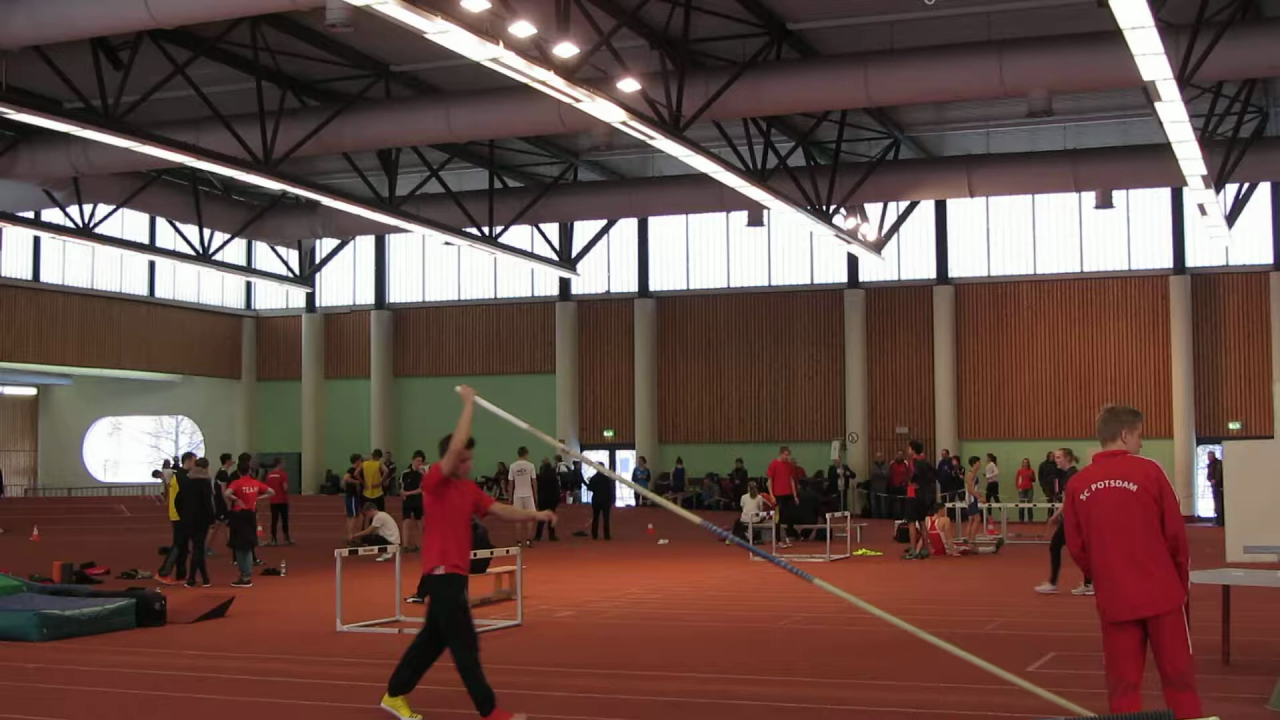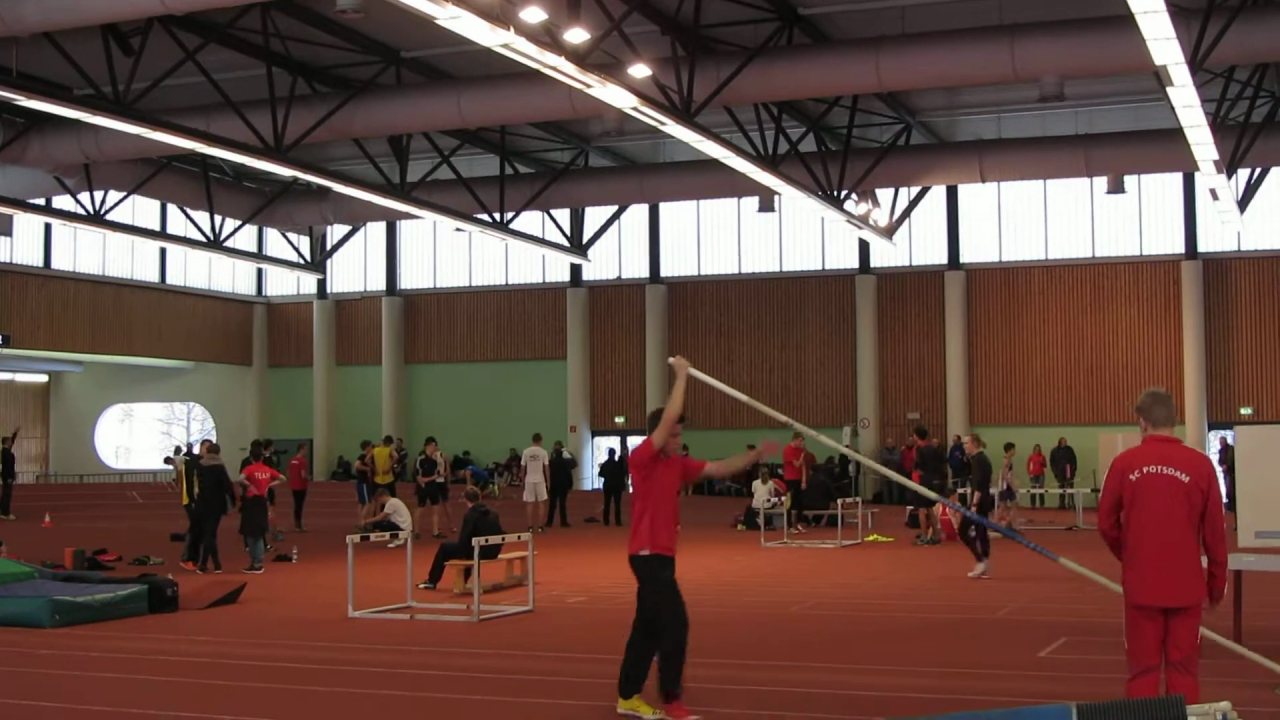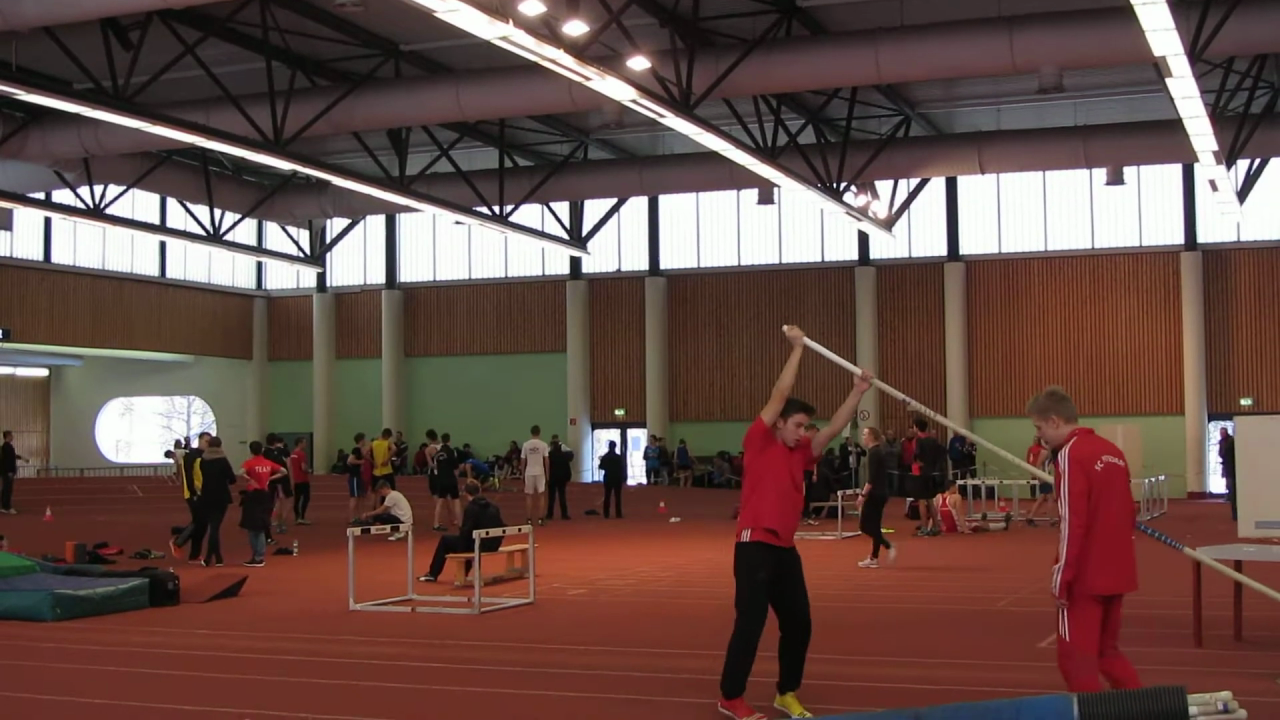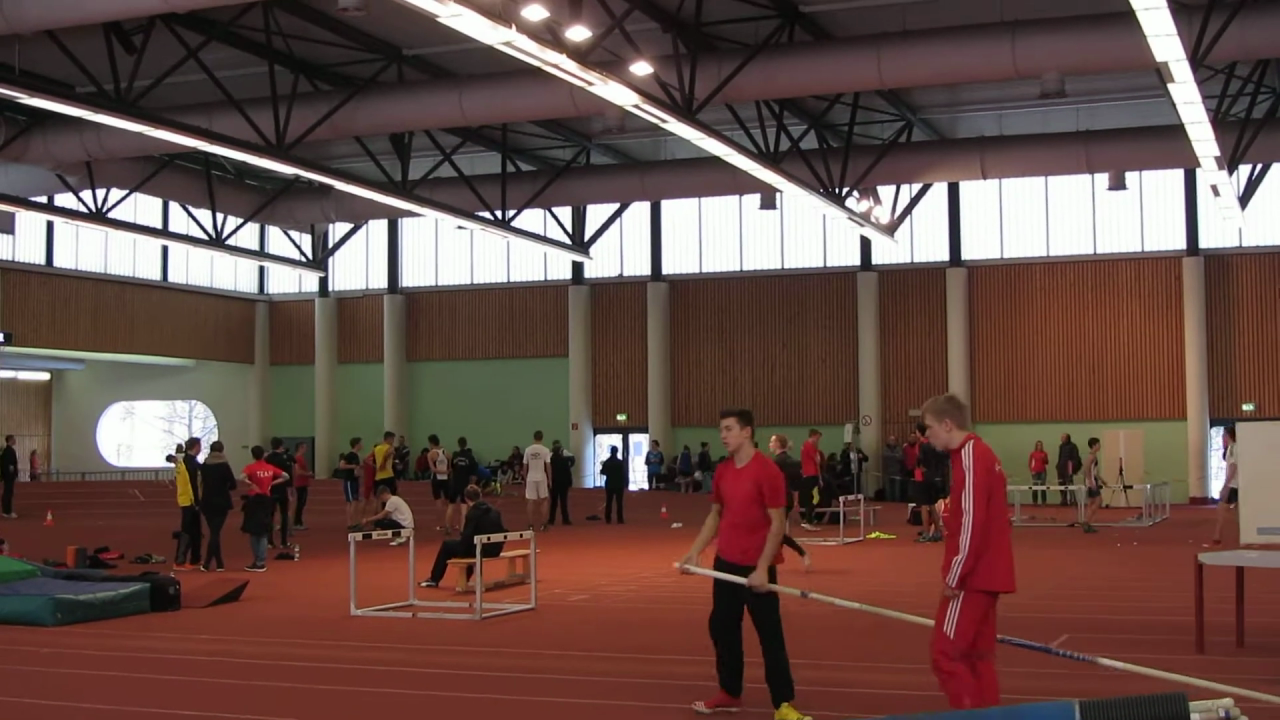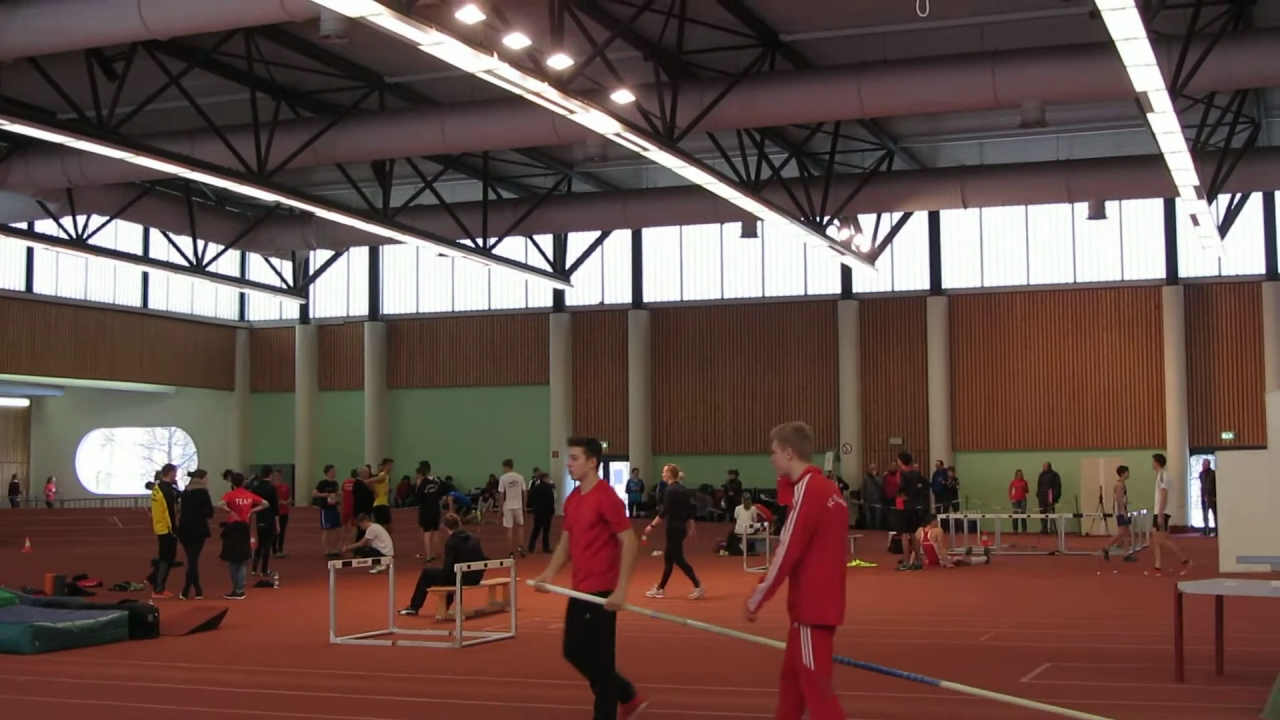
dt=1s
person 1, frame 1
left shoulder: (469, 488)
right shoulder: (434, 482)
left elbow: (500, 511)
right elbow: (455, 447)
left wrist: (536, 514)
right wrist: (468, 404)
left hip: (455, 574)
right hip: (441, 575)
left knee: (433, 641)
right knee: (465, 642)
person 1, frame 2
left shoulder: (676, 464)
right shoulder: (642, 457)
left elbow: (719, 469)
right elbow: (669, 418)
left wrist: (756, 455)
right wrist: (681, 376)
left hip: (661, 555)
right hip: (647, 555)
left knee: (650, 626)
right knee: (675, 623)
person 1, frame 3
left shoulder: (800, 452)
right shoulder: (758, 443)
left elbow: (834, 426)
right elbow: (777, 397)
left wrist: (858, 390)
right wrist: (797, 349)
left hip: (785, 549)
right hip: (755, 546)
left knee: (799, 625)
right knee: (750, 624)
person 1, frame 4
left shoulder: (766, 471)
right shoulder: (722, 471)
left elbow: (778, 522)
left wrist: (763, 568)
right wrist: (695, 550)
left hip: (755, 567)
right hip: (725, 562)
left knee: (770, 634)
right knee: (721, 626)
right ankle: (730, 693)
person 1, frame 5
left shoulder: (607, 497)
right shoulder: (572, 499)
left elbow: (629, 544)
right elbow: (566, 540)
left wrist: (619, 590)
right wrist: (550, 573)
left hip: (607, 593)
right hip: (580, 589)
left knee: (597, 657)
right knee: (574, 651)
person 2, frame 1
left shoulder: (1077, 485)
right shoulder: (1149, 471)
left elbow: (1076, 547)
right elbow: (1175, 533)
right wrist: (1182, 582)
left hip: (1114, 600)
right hip: (1161, 593)
left knee: (1123, 685)
right knee: (1178, 678)
person 2, frame 2
left shoulder: (1124, 463)
right shoulder: (1200, 463)
left elbow: (1106, 524)
right elbow: (1214, 531)
right wrist: (1217, 583)
left hip: (1141, 584)
right hip: (1186, 584)
left knee: (1142, 669)
right knee: (1183, 668)
person 2, frame 3
left shoulder: (1070, 454)
right shoulder: (1112, 451)
left elbow: (1072, 523)
right elbow: (1127, 512)
left wrist: (1060, 579)
left hip: (1085, 576)
right hip: (1116, 571)
left knee: (1077, 657)
right knee: (1105, 651)
person 2, frame 4
left shoulder: (969, 456)
right shoulder: (980, 455)
left elbow: (971, 522)
left wrist: (954, 575)
right wrist: (954, 570)
left hip: (972, 575)
right hip: (986, 572)
left knee: (945, 653)
right knee: (977, 654)
person 2, frame 5
left shoulder: (806, 490)
right shoulder: (827, 487)
left elbow: (786, 552)
left wrist: (755, 599)
left hip: (811, 602)
right hip: (821, 599)
left knee: (815, 683)
right knee: (791, 675)
